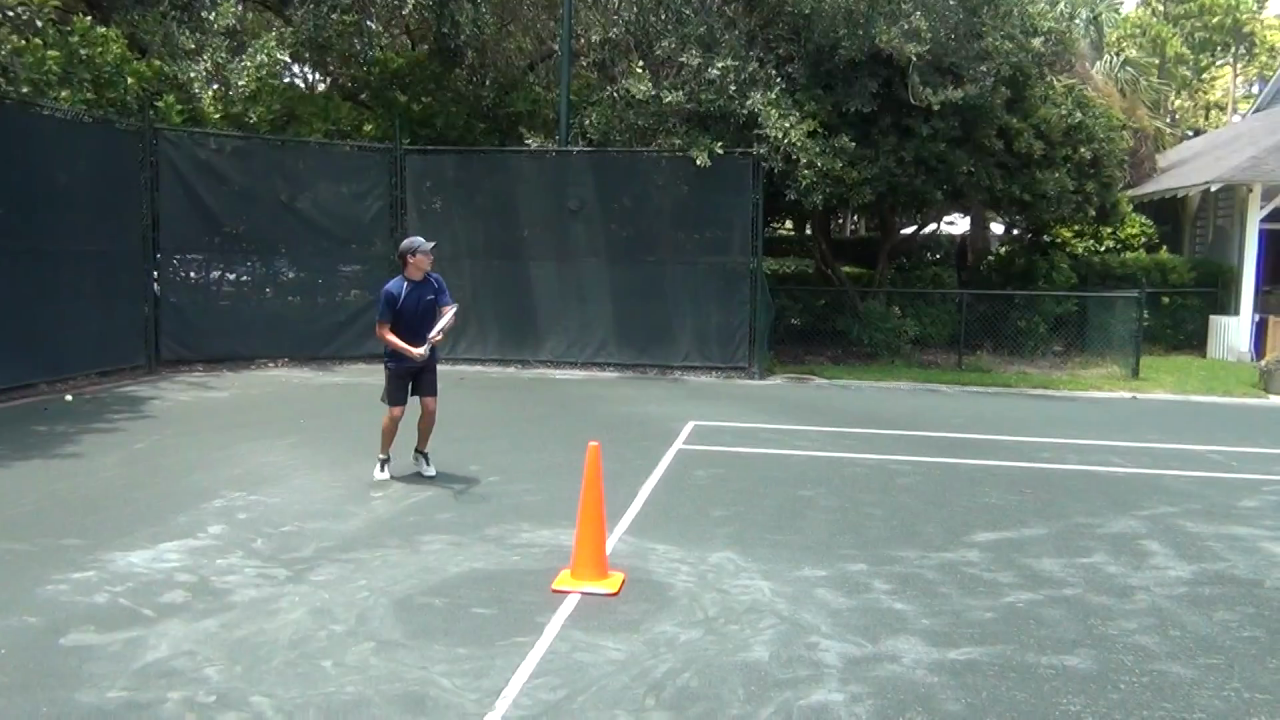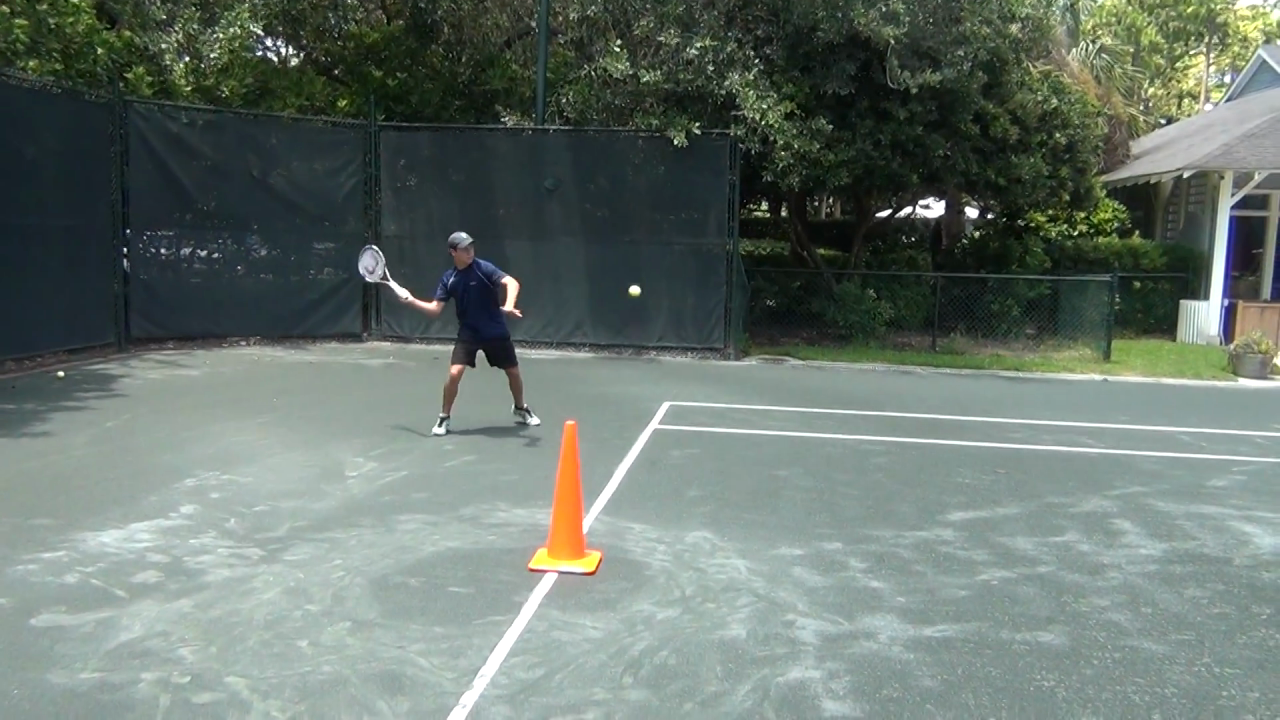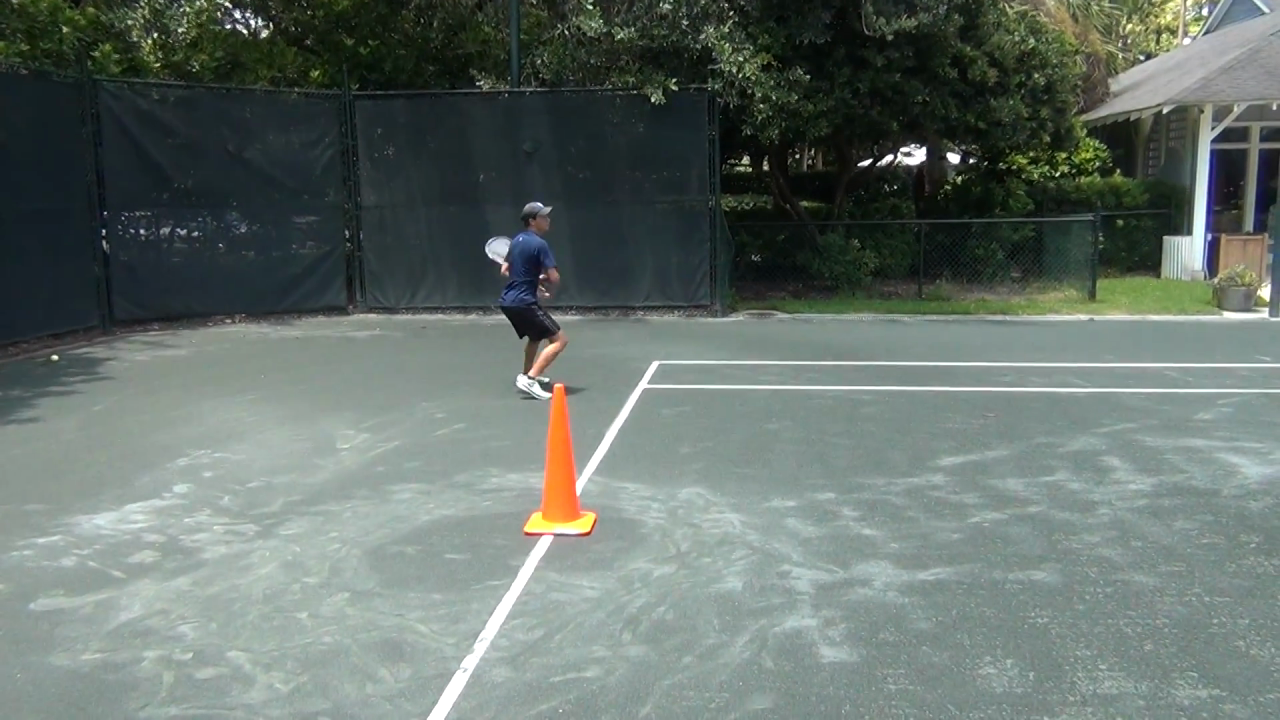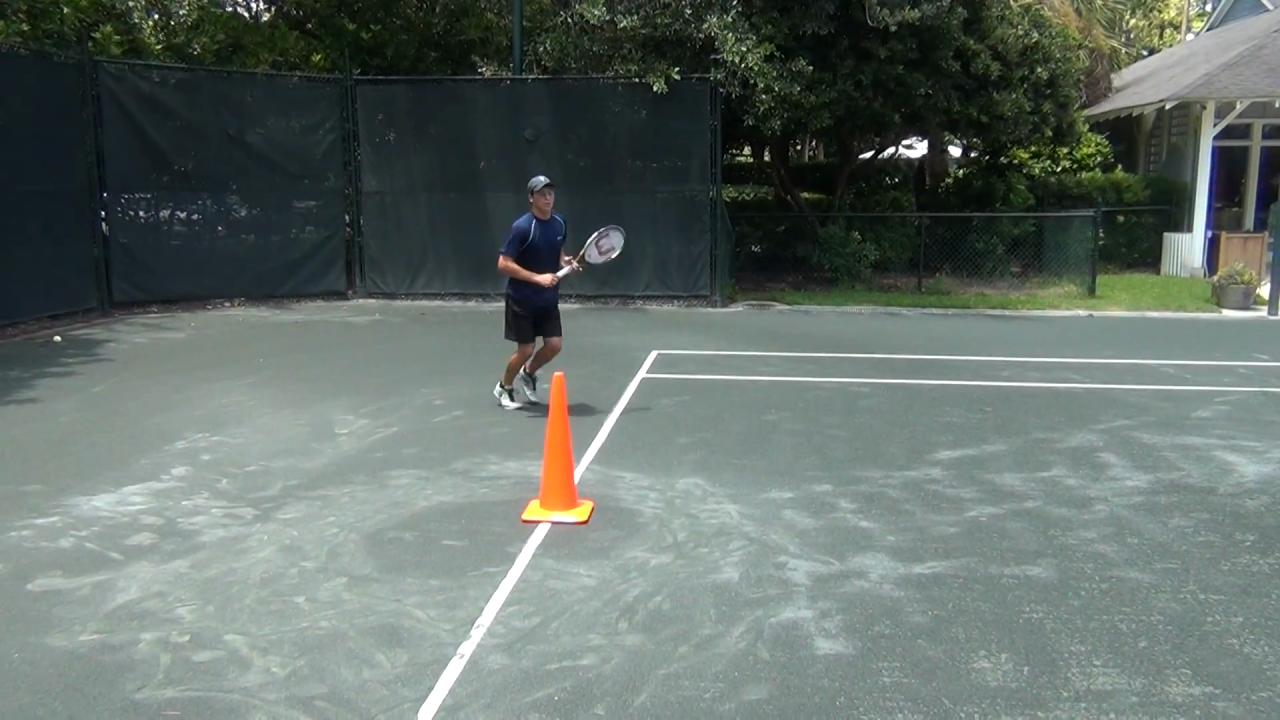
dt=0.7s
person 1, frame 1
left shoulder: (435, 282)
right shoulder: (392, 291)
left elbow: (447, 312)
right elbow: (382, 332)
left wrist: (441, 330)
right wrist: (410, 351)
left hip: (426, 357)
right hip: (398, 361)
left knee: (430, 408)
right knee: (396, 413)
left ankle: (421, 453)
right ankle: (383, 459)
person 1, frame 2
left shoulder: (483, 267)
right shoulder: (449, 279)
left elbow: (511, 284)
right elbow: (435, 309)
left wrist: (509, 304)
right wrist: (412, 301)
left hip: (496, 332)
right hip: (469, 333)
left knee: (513, 374)
right knee: (455, 373)
left ankle: (522, 408)
right ankle: (444, 417)
person 1, frame 3
left shoulder: (517, 241)
right shoulder: (539, 244)
left elbow: (504, 270)
right elbow: (555, 279)
right wrist: (541, 278)
left hip: (508, 302)
right hip: (524, 303)
left knee: (535, 336)
right knee: (559, 340)
left ankle: (529, 375)
right ankle: (530, 379)
person 1, frame 4
left shoulder: (559, 223)
right shoulder: (521, 227)
right elbow: (504, 264)
left wrist: (564, 260)
right wrist: (537, 278)
left hip: (548, 298)
right hip: (521, 298)
left knee: (554, 345)
right knee: (526, 349)
left ankle: (528, 374)
right ankle: (505, 388)
